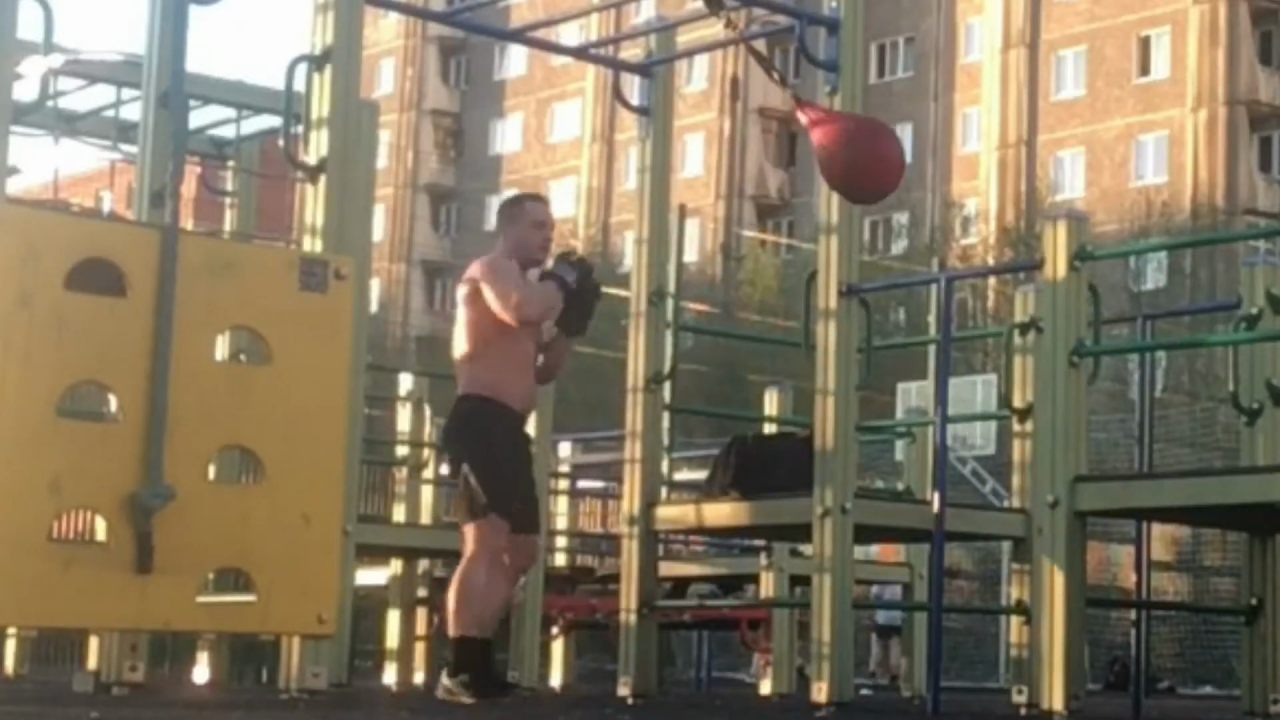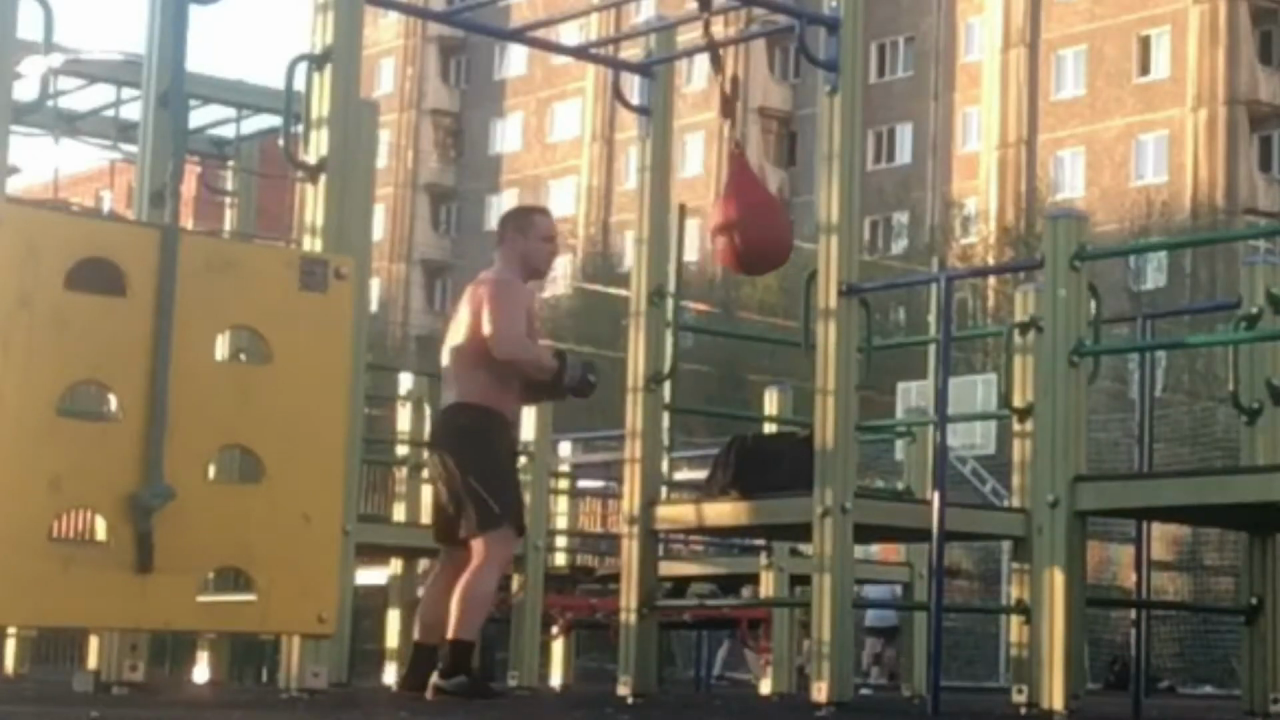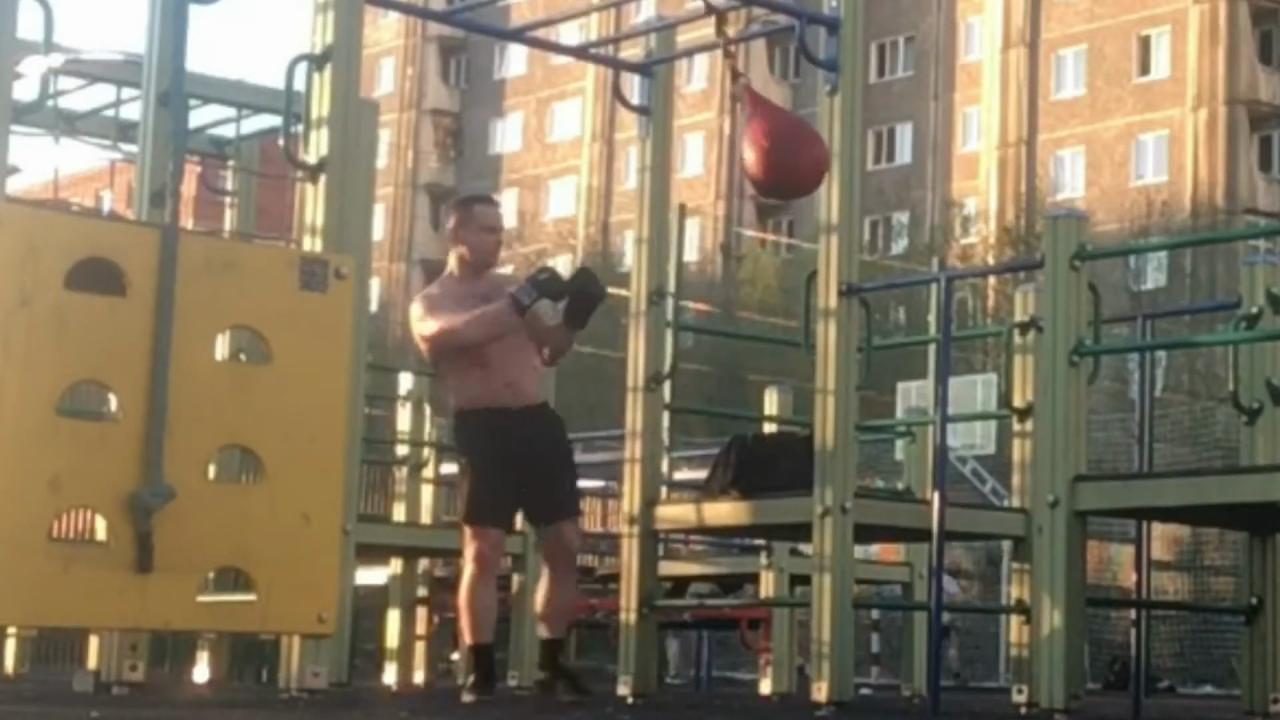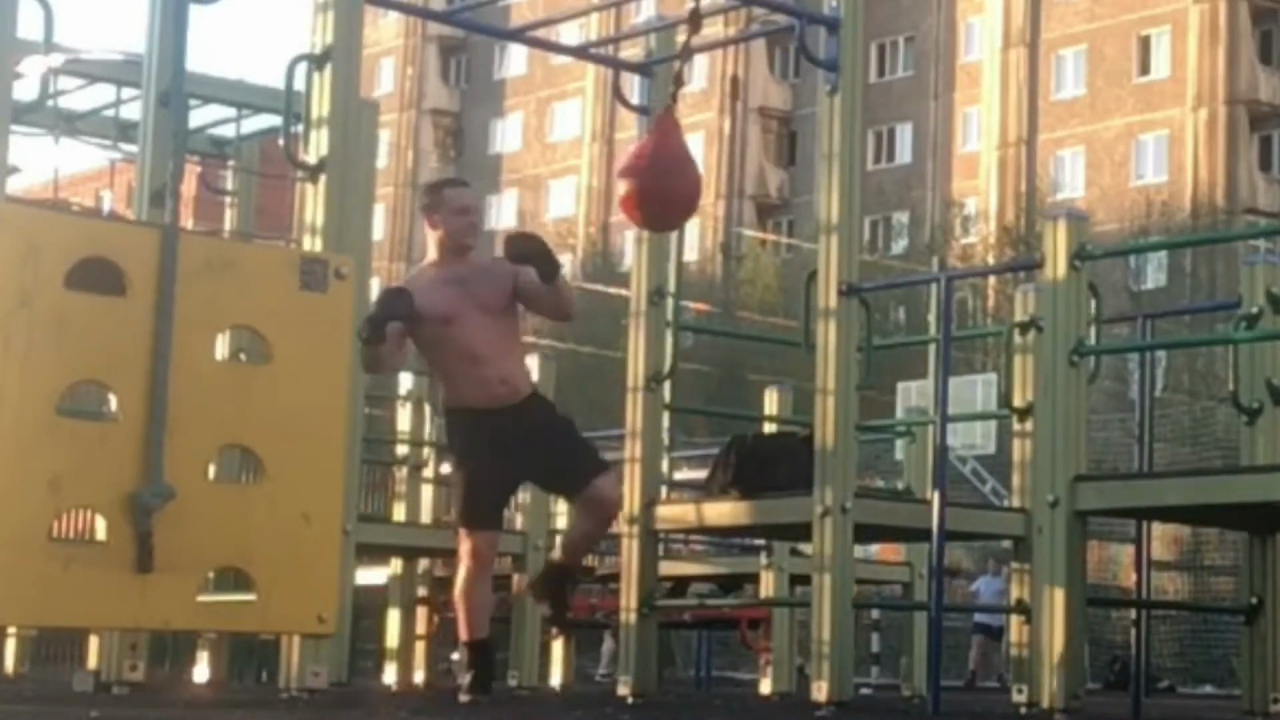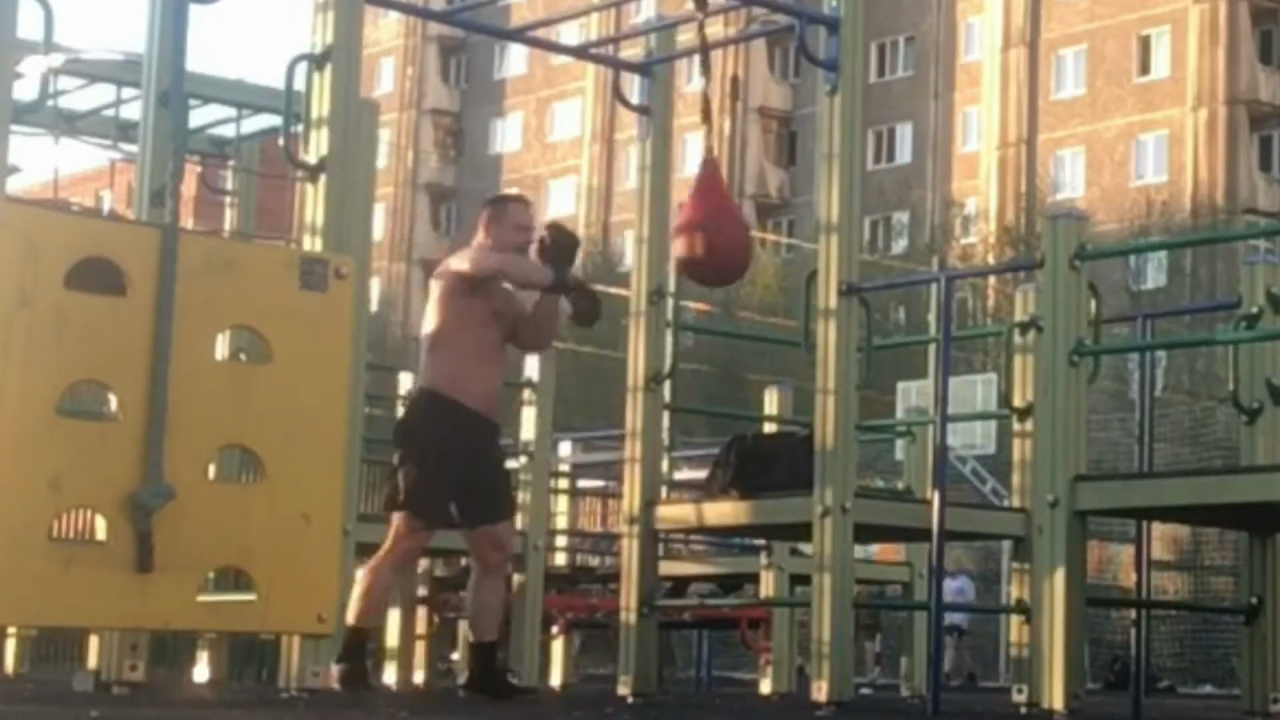
dt=1s
person 1, frame 1
left shoulder: (517, 288)
right shoulder: (490, 271)
left elbow: (544, 372)
right elbow: (529, 310)
left wrist: (570, 322)
right wrist: (564, 280)
left hip: (505, 430)
right hip: (482, 423)
left knee: (518, 554)
right knee: (487, 544)
left ankle: (476, 664)
right ankle: (459, 670)
person 1, frame 2
left shoulder: (491, 293)
right shoulder: (503, 284)
right elbow: (509, 349)
left wrist: (544, 383)
right wrist: (565, 370)
left hip: (463, 433)
right hip: (477, 433)
left knee: (454, 557)
right knee: (496, 552)
left ankle: (421, 668)
right ankle: (453, 671)
person 1, frame 3
left shoulder: (512, 286)
right shoulder: (433, 301)
left elbow: (550, 354)
right elbow: (468, 333)
left wrist: (576, 316)
right wrist: (524, 298)
left hip: (538, 423)
right hip: (486, 430)
left knee: (564, 548)
right knee: (484, 555)
left ankle: (552, 664)
right ankle: (482, 673)
person 1, frame 4
left shoulder: (504, 268)
right shoulder: (411, 293)
left elbow: (563, 310)
right elbow: (379, 366)
left wrist: (549, 272)
right wrist: (381, 325)
left hip: (532, 411)
right hip: (475, 427)
left knee: (606, 496)
right knee: (476, 552)
left ankle: (558, 576)
right ankle: (477, 669)
person 1, frame 5
left shoulder: (504, 300)
right shoulder: (459, 269)
left elbow: (540, 339)
right elbow: (499, 265)
left wrist: (557, 275)
right wrist: (563, 280)
left hip: (479, 433)
right hip: (436, 421)
left knee: (499, 551)
right knee: (403, 546)
left ankle: (485, 668)
right ankle: (350, 658)
